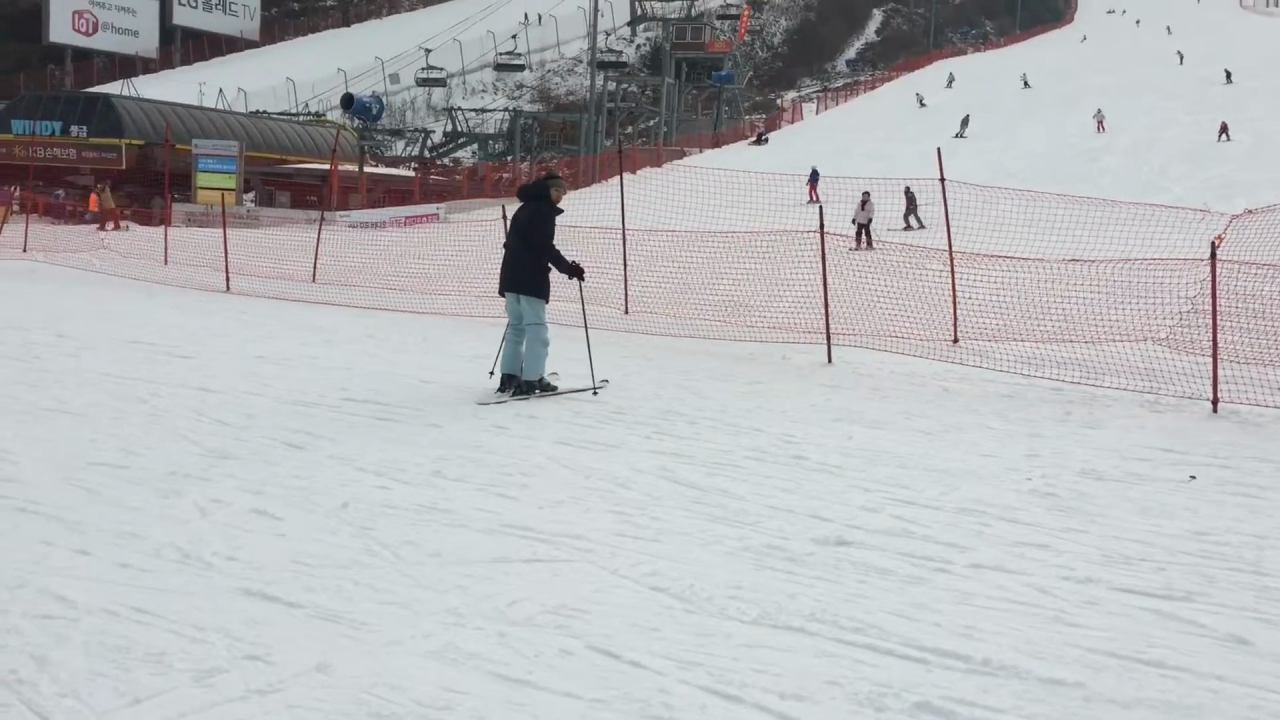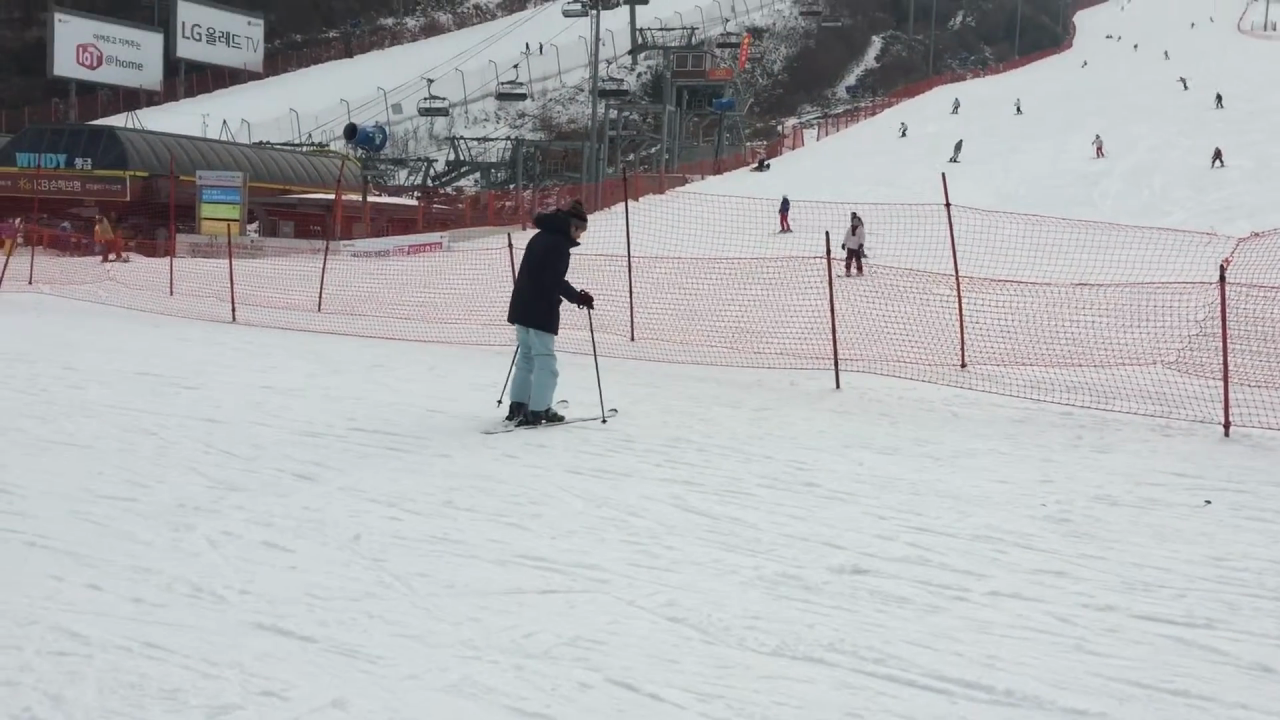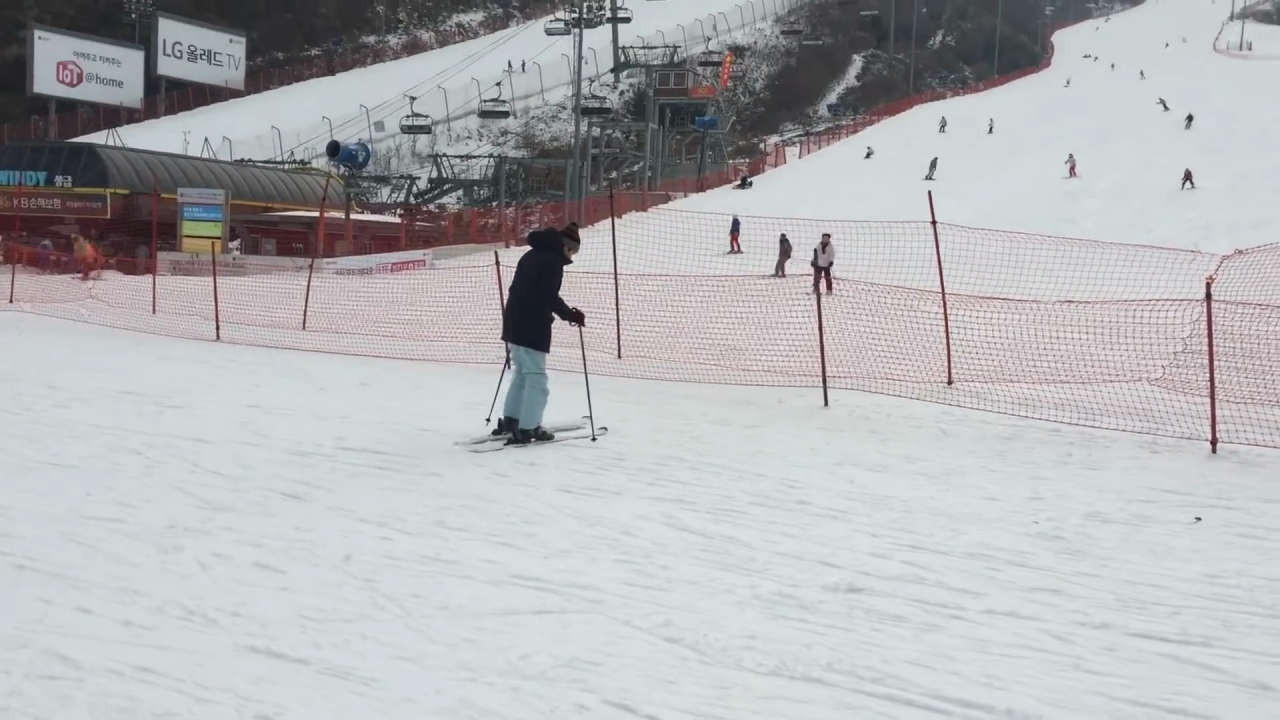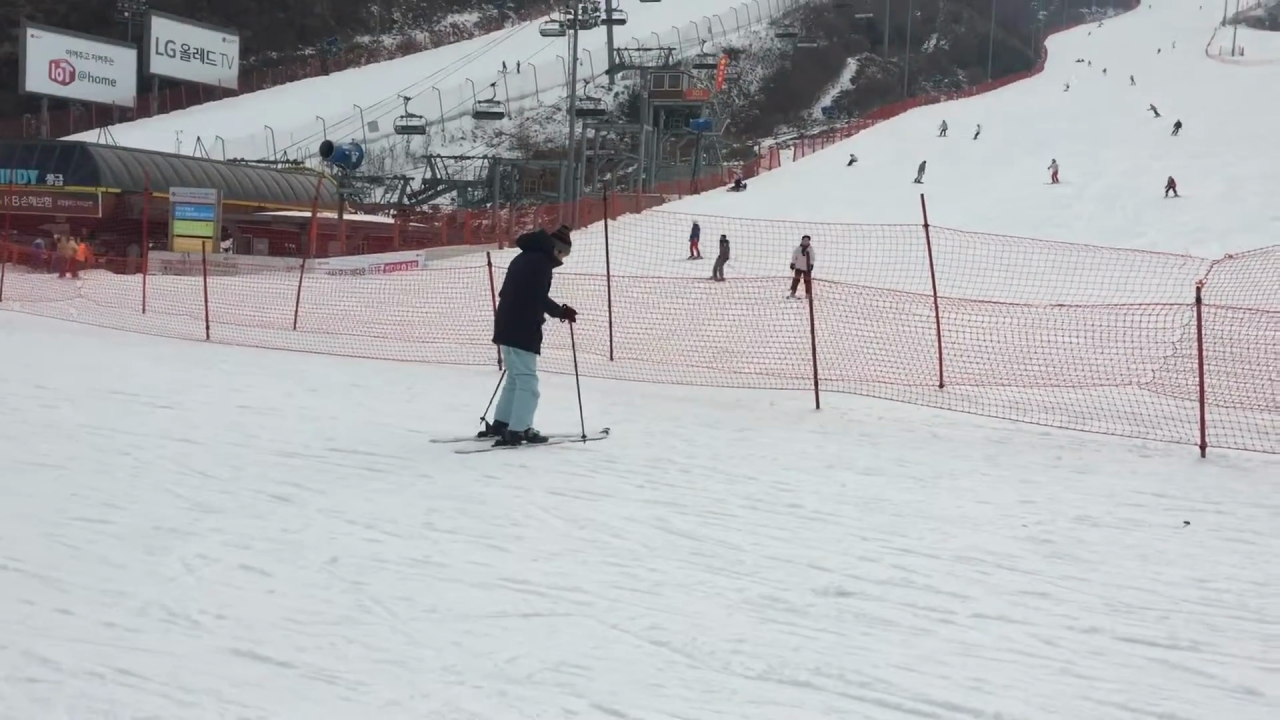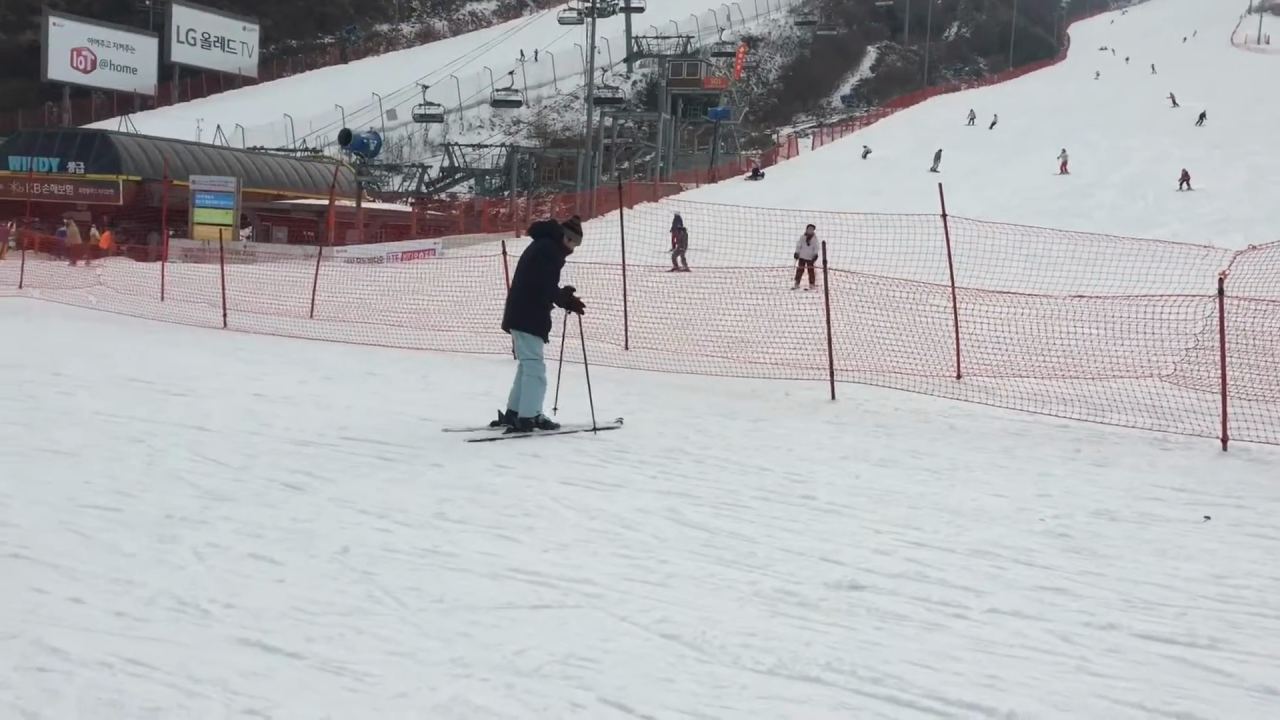
dt=0.3s
person 1, frame 1
left shoulder: (524, 209)
right shoulder: (544, 210)
left elbow: (510, 243)
right elbow: (546, 246)
right wrist: (568, 268)
left hip: (511, 276)
right hip: (532, 278)
left knee: (516, 327)
right knee: (536, 330)
left ankle: (509, 376)
right ankle: (531, 380)
person 1, frame 2
left shoulder: (540, 237)
right shoulder: (560, 243)
right elbow: (555, 279)
right wrist: (577, 297)
left hip: (522, 305)
right hip: (542, 309)
left knee: (526, 357)
right knee: (544, 358)
left ankle: (518, 405)
right ankle: (538, 410)
person 1, frame 3
left shoulder: (532, 255)
right shoulder: (553, 260)
right elbow: (550, 296)
right wrist: (570, 314)
left hip: (515, 322)
right hip: (533, 326)
left knee: (521, 373)
right knee: (535, 377)
left ankle: (510, 420)
right ankle: (527, 428)
person 1, frame 4
left shoulder: (524, 257)
right shoulder: (541, 261)
right elbow: (538, 297)
right wrist: (560, 311)
left hip: (507, 325)
right hip: (522, 328)
left knee: (515, 377)
right knee: (527, 379)
left ankle: (501, 423)
right ankle: (518, 430)
person 1, frame 5
left shoulder: (541, 245)
right shoulder: (550, 248)
right elbow: (544, 284)
left wrist: (562, 293)
right wrist: (567, 302)
left hip: (521, 313)
right hip: (529, 315)
left knee: (527, 365)
right knee: (534, 366)
left ankle: (514, 412)
right ankle: (529, 417)
